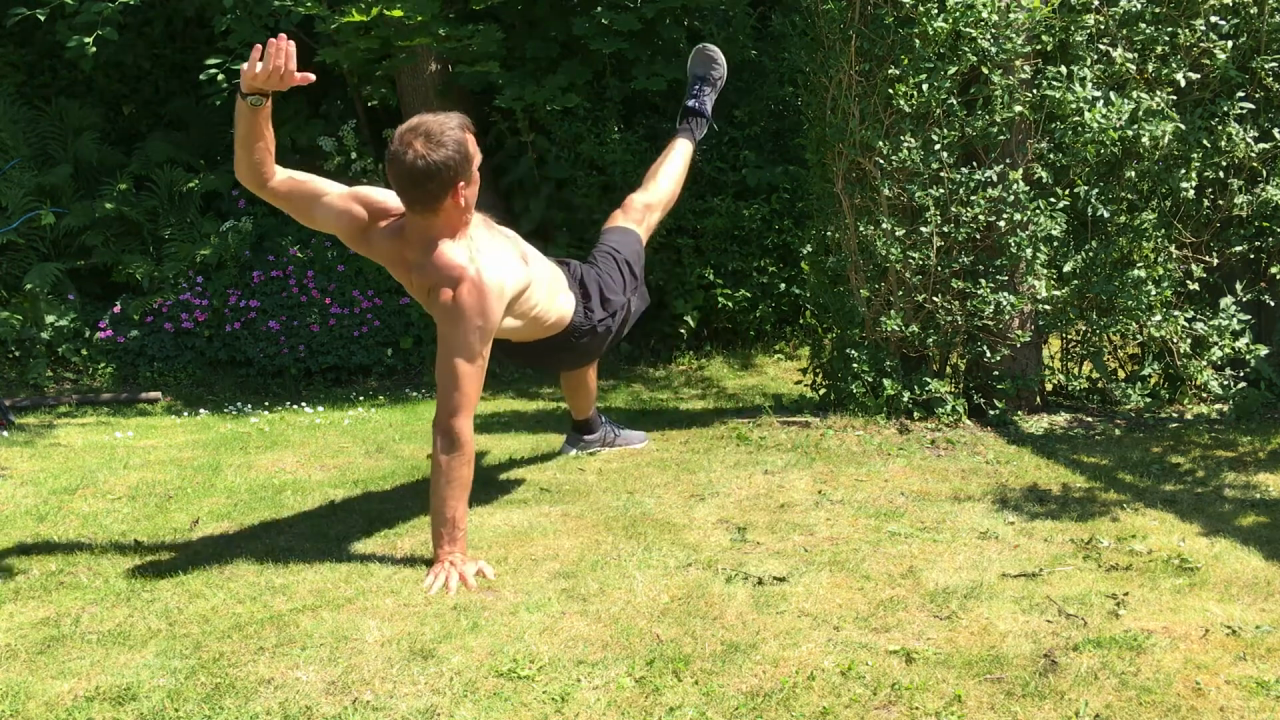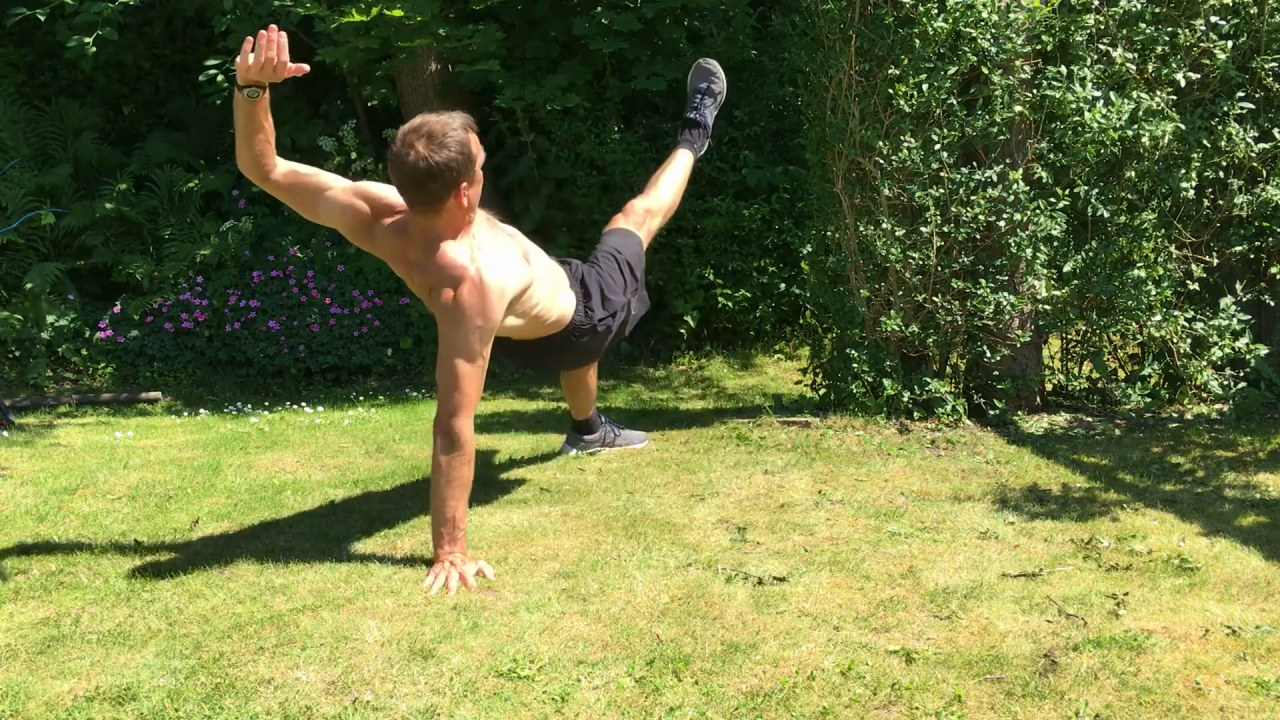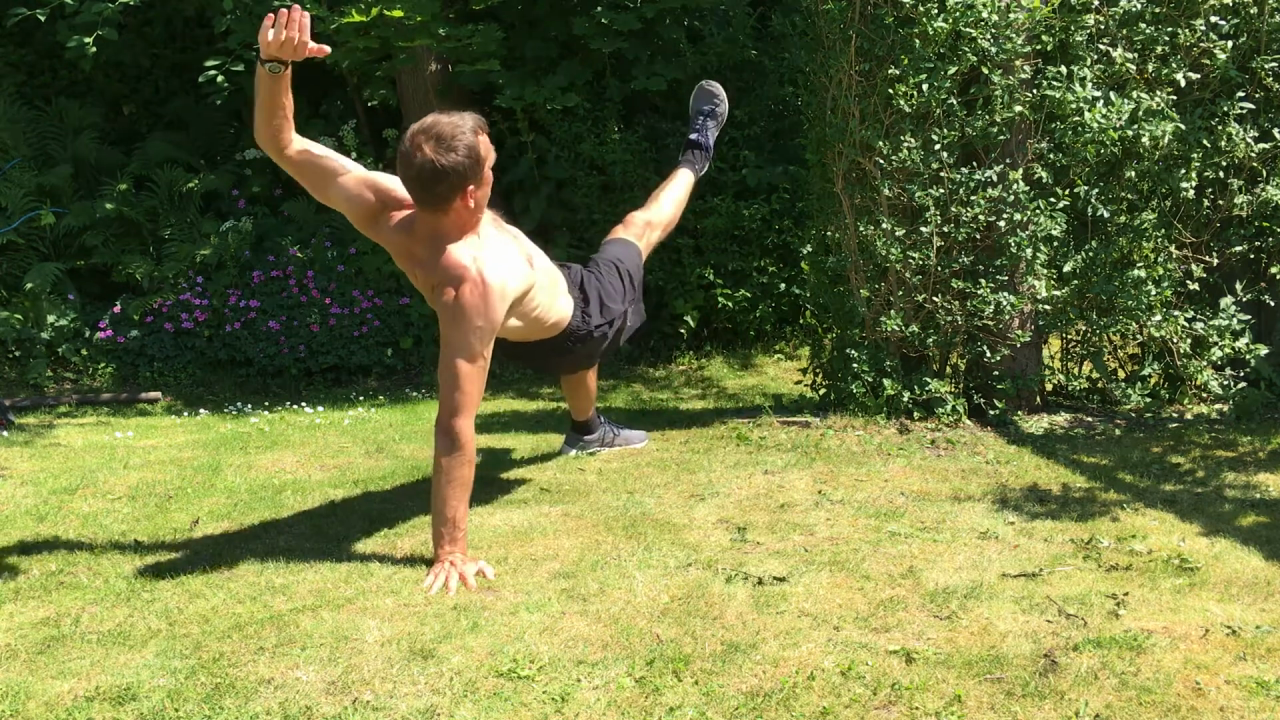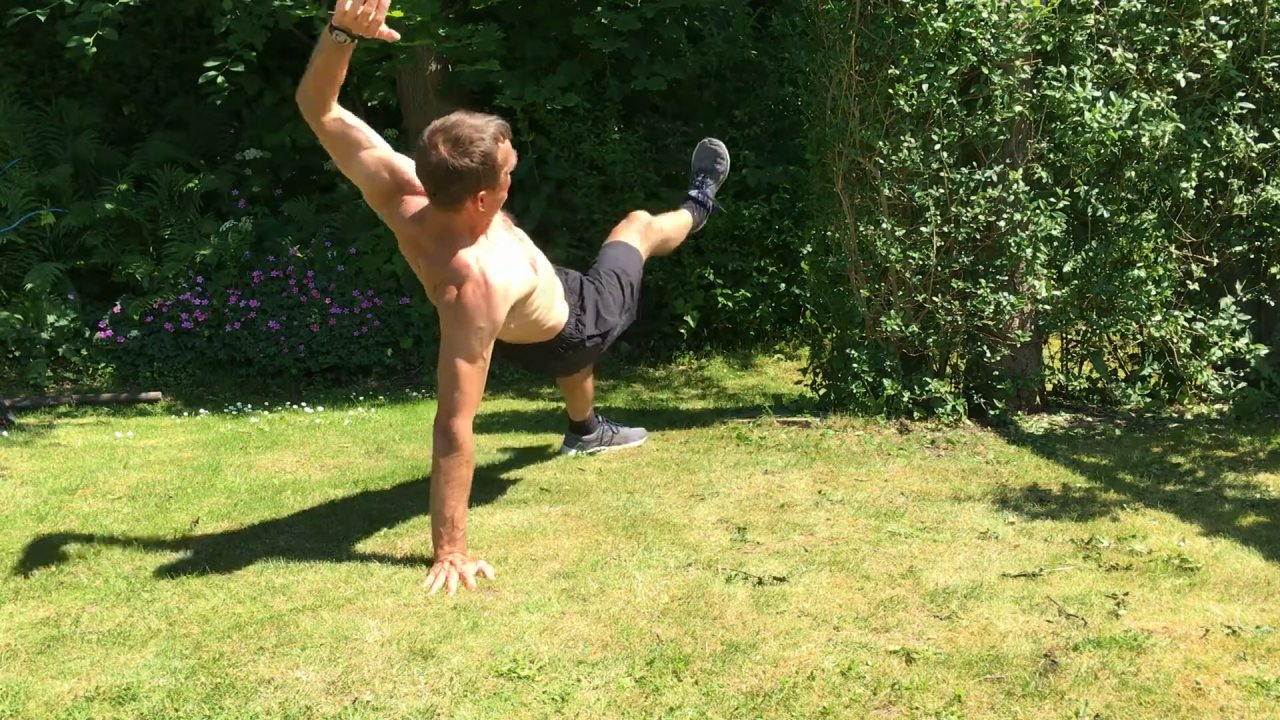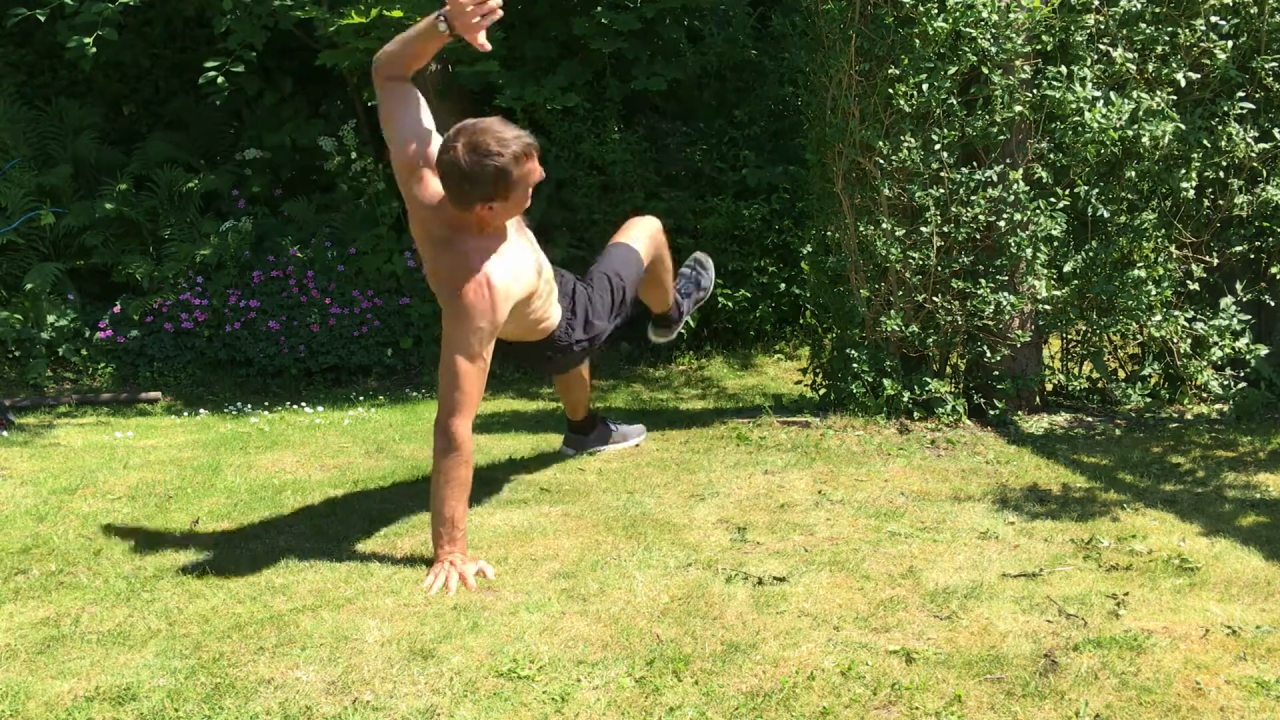
dt=0.1s
person 1, frame 1
left shoulder: (372, 216)
right shoulder: (468, 286)
left elbow: (258, 174)
right elbow: (454, 429)
left wrist: (255, 91)
right wrist: (450, 552)
left hip: (532, 335)
right hip: (580, 314)
right knee: (639, 209)
left ankle: (587, 429)
right ankle: (692, 123)
person 1, frame 2
left shoulder: (376, 214)
right shoulder: (470, 285)
left elbow: (260, 165)
right elbow: (455, 426)
left wrist: (253, 83)
right wrist: (449, 555)
left hip: (527, 330)
right hip: (581, 313)
right knee: (636, 215)
left ankle: (587, 431)
right ankle: (694, 135)
person 1, frame 3
left shoulder: (386, 206)
right shoulder: (473, 286)
left elbow: (281, 144)
right elbow: (456, 427)
left wrist: (275, 62)
right wrist: (450, 553)
left hip: (530, 338)
right hip: (580, 322)
right knee: (639, 225)
left ankle: (587, 431)
right ankle: (695, 155)
person 1, frame 4
left shoulder: (402, 194)
right shoulder: (474, 285)
left elbow: (319, 111)
right elbow: (456, 425)
right wrist: (449, 553)
left hip: (516, 337)
right hip: (567, 328)
right knee: (638, 226)
left ankle: (585, 429)
right ankle: (695, 208)
person 1, frame 5
left shoulder: (427, 179)
right shoulder: (480, 286)
left elbow: (388, 71)
right elbow: (455, 425)
right wrist: (450, 552)
left hip: (520, 327)
right hip: (554, 332)
right knee: (646, 230)
left ankle: (582, 429)
right ankle: (667, 315)
